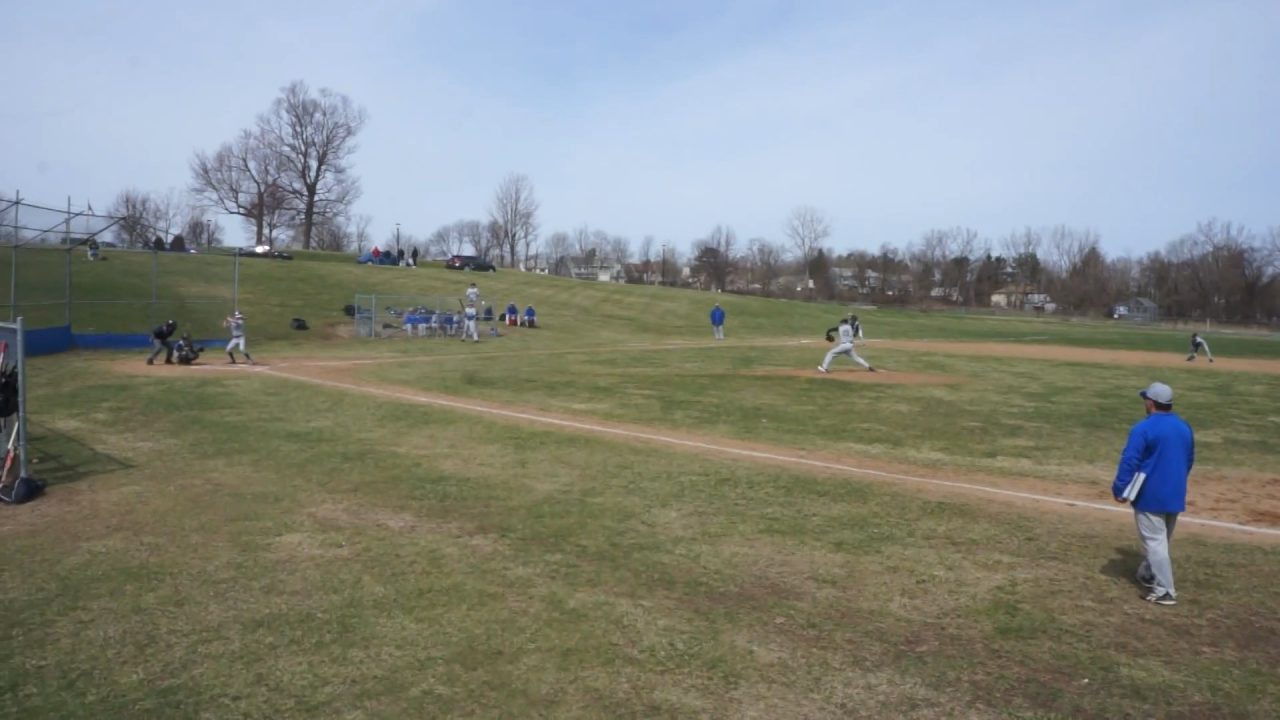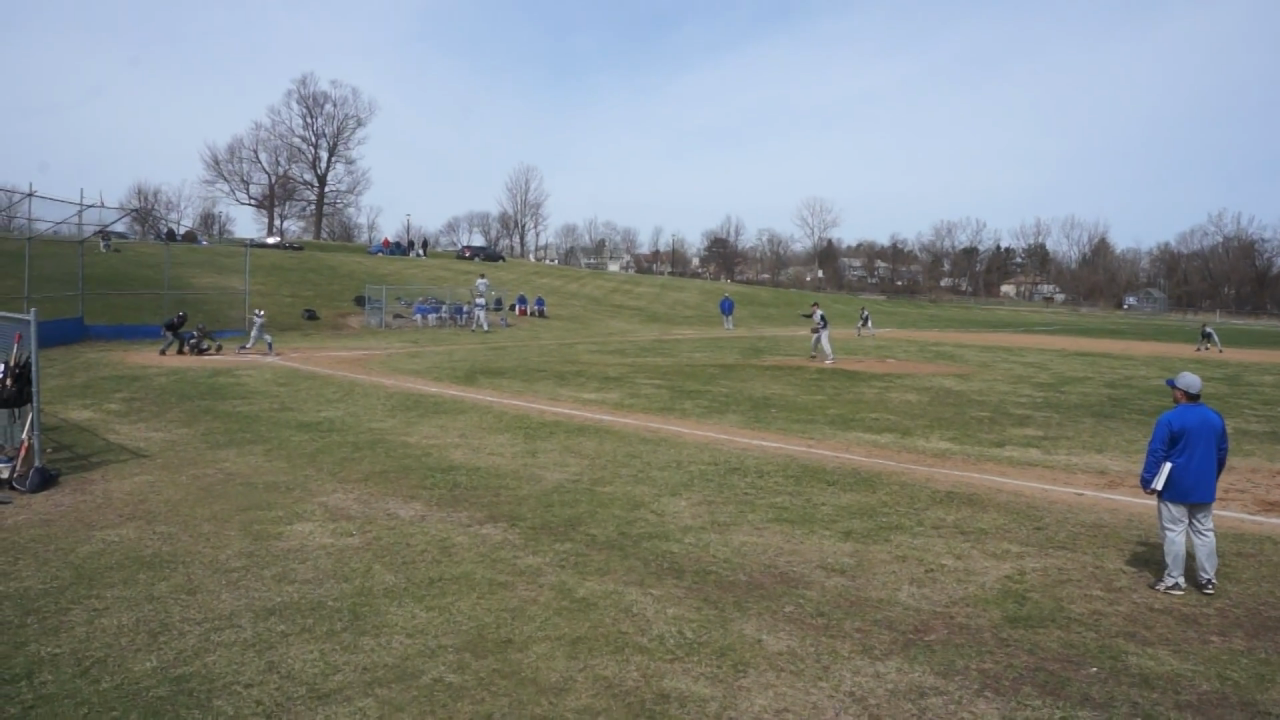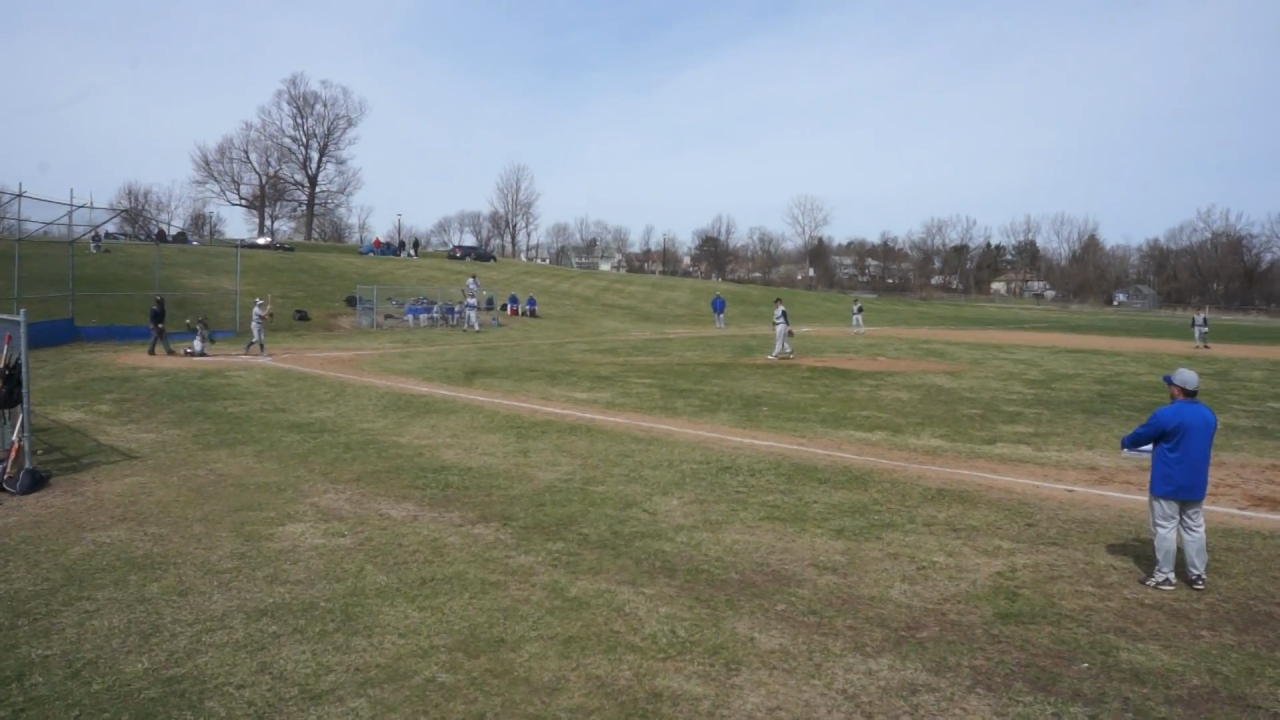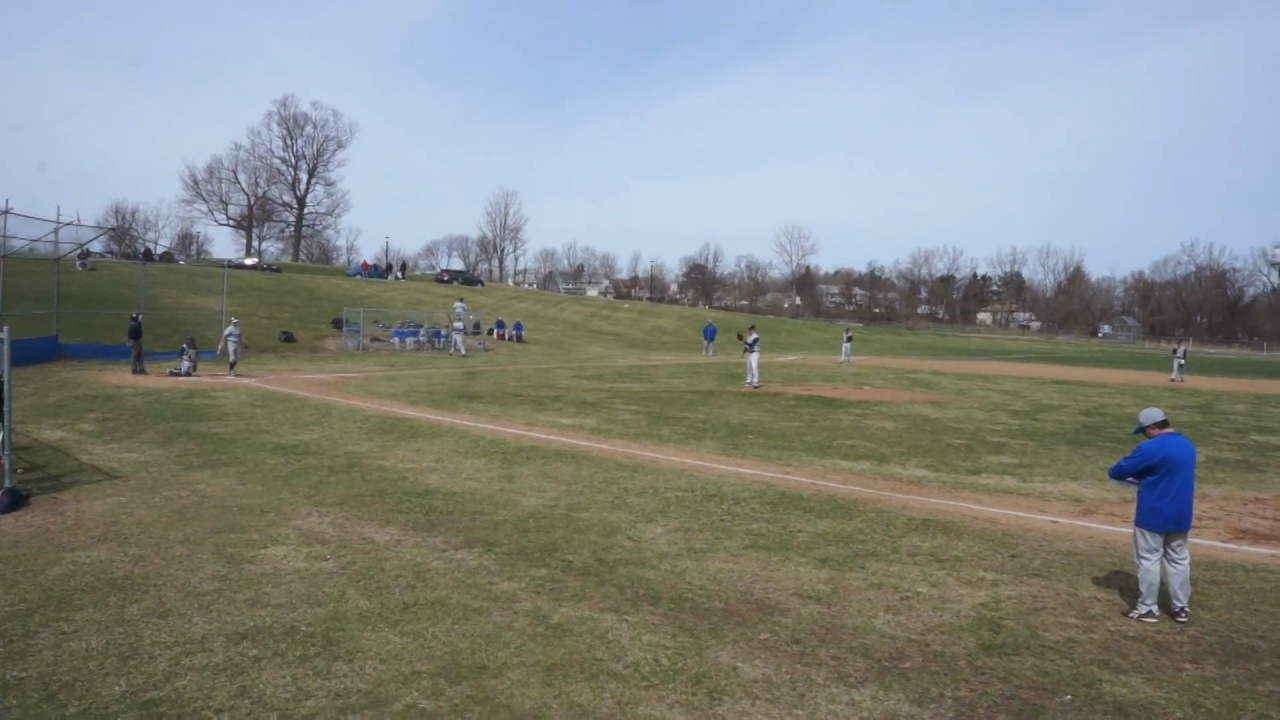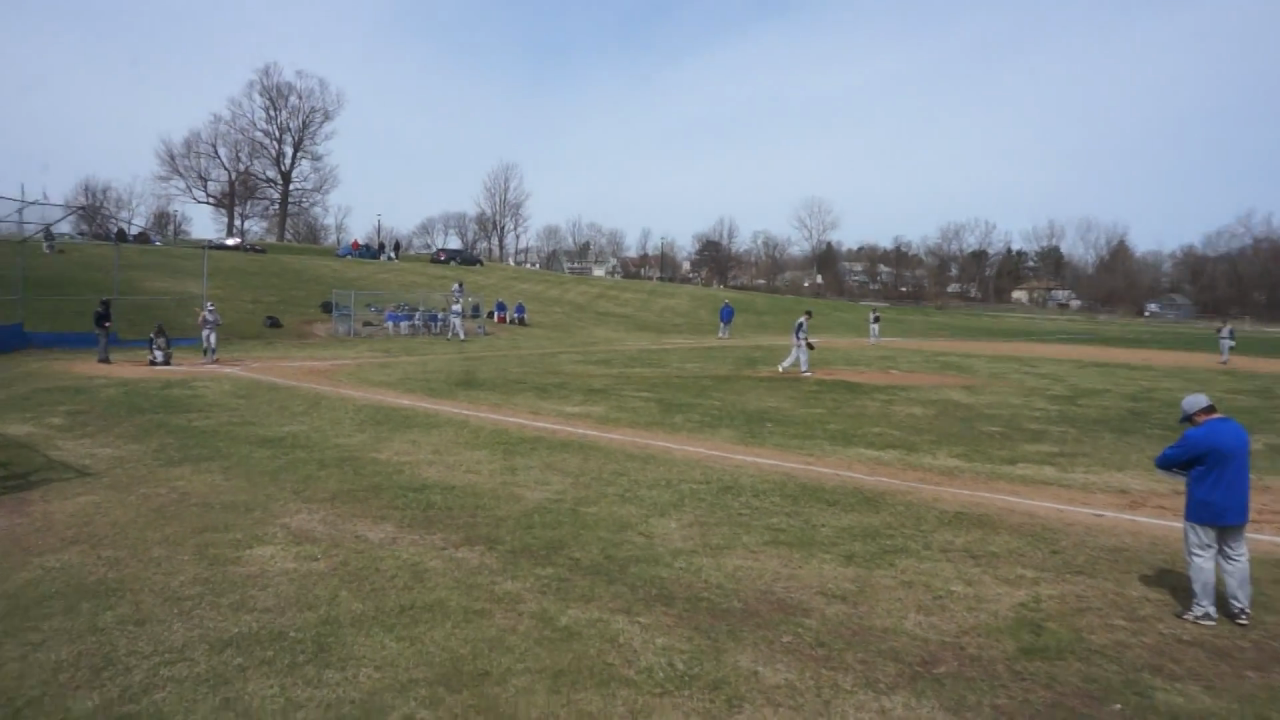
dt=1s
person 1, frame 1
left shoulder: (1144, 428)
right shoulder: (1185, 428)
left elbow: (1129, 462)
right elbow: (1189, 461)
left wrist: (1120, 490)
left hip: (1150, 495)
right hip: (1176, 495)
left knee: (1155, 541)
right knee: (1161, 539)
left ankle: (1164, 591)
right ankle: (1147, 574)
person 1, frame 2
left shoulder: (1170, 419)
right shoulder: (1215, 418)
left elbow: (1156, 453)
right elbow: (1222, 452)
left wrist: (1148, 481)
right wrist: (1212, 477)
left hip: (1175, 487)
right hip: (1204, 487)
left knee: (1174, 533)
right knee: (1204, 532)
left ankle: (1174, 580)
right ankle: (1208, 580)
person 1, frame 3
left shoulder: (1166, 414)
right shoulder: (1209, 415)
left elbow: (1141, 435)
left wrist: (1125, 442)
left hip: (1167, 483)
right hip: (1196, 483)
left knee: (1165, 529)
right knee: (1194, 528)
left ankle: (1164, 576)
right ankle: (1198, 575)
person 1, frame 4
left shoulder: (1150, 448)
right shoulder: (1188, 446)
left elbow: (1120, 470)
left wrist: (1112, 472)
left hip: (1153, 515)
right hip: (1180, 515)
left knee: (1148, 561)
right knee: (1179, 560)
left ankle: (1147, 608)
right ankle: (1181, 608)
person 1, frame 5
left shoulder: (1197, 436)
right shoulder: (1240, 431)
left elbow: (1164, 461)
left wrist: (1172, 463)
left hip: (1205, 509)
right hip: (1236, 509)
left knee: (1202, 558)
right knee: (1236, 557)
left ankle: (1204, 610)
right ankle: (1241, 609)
